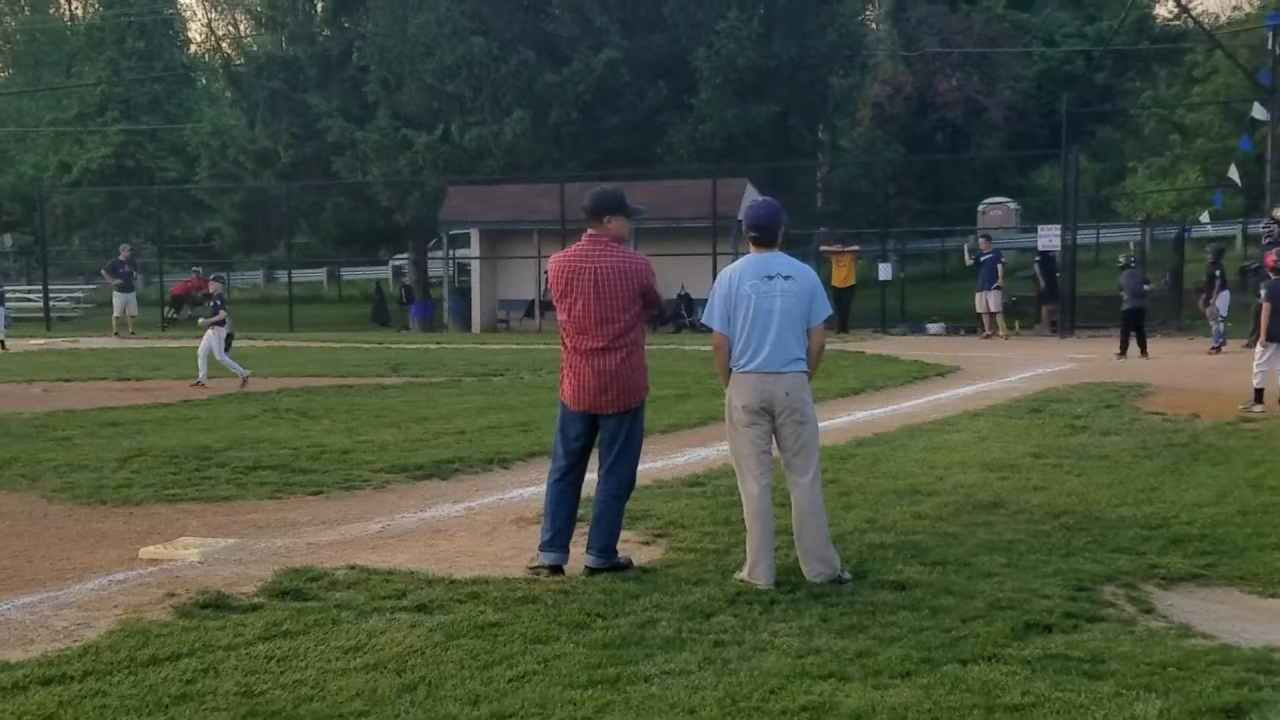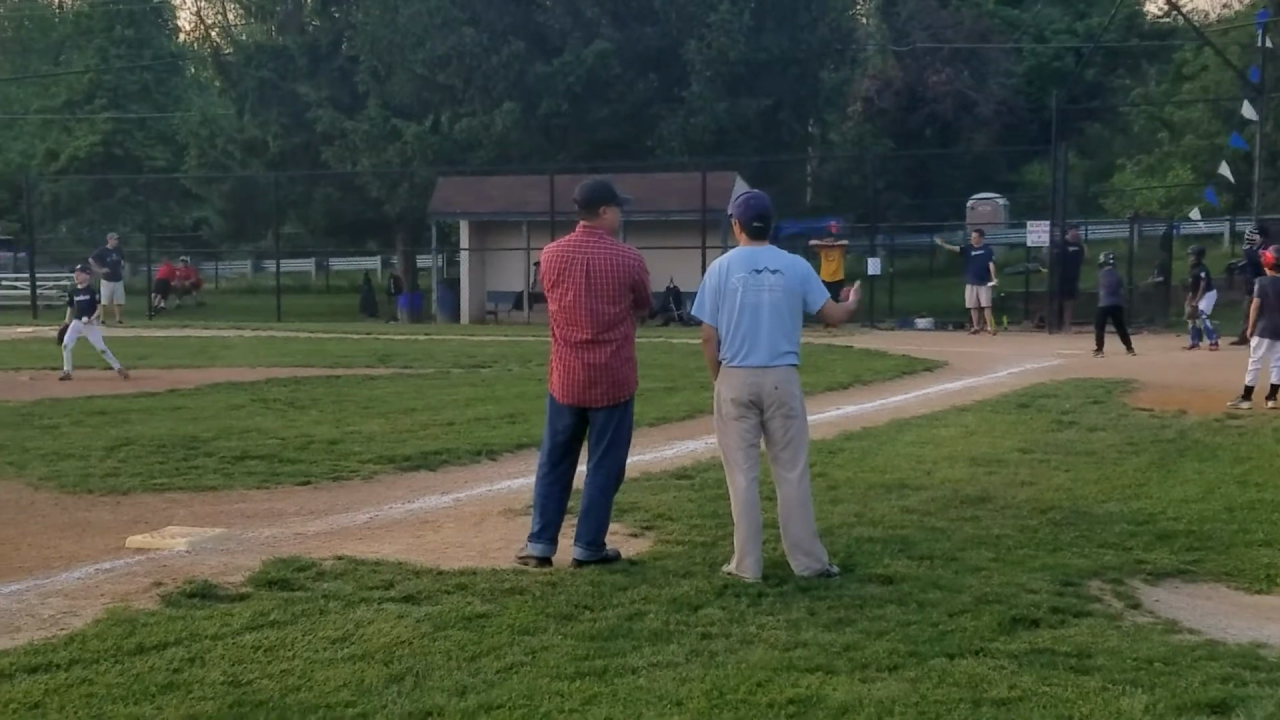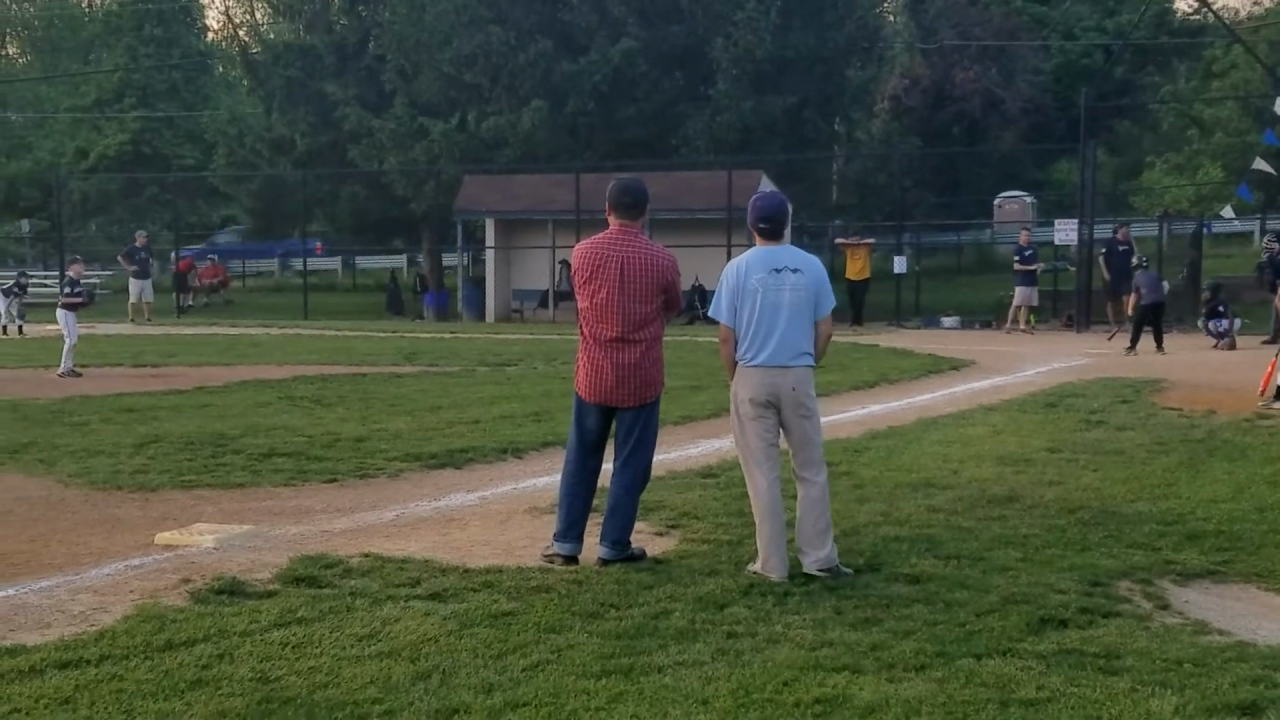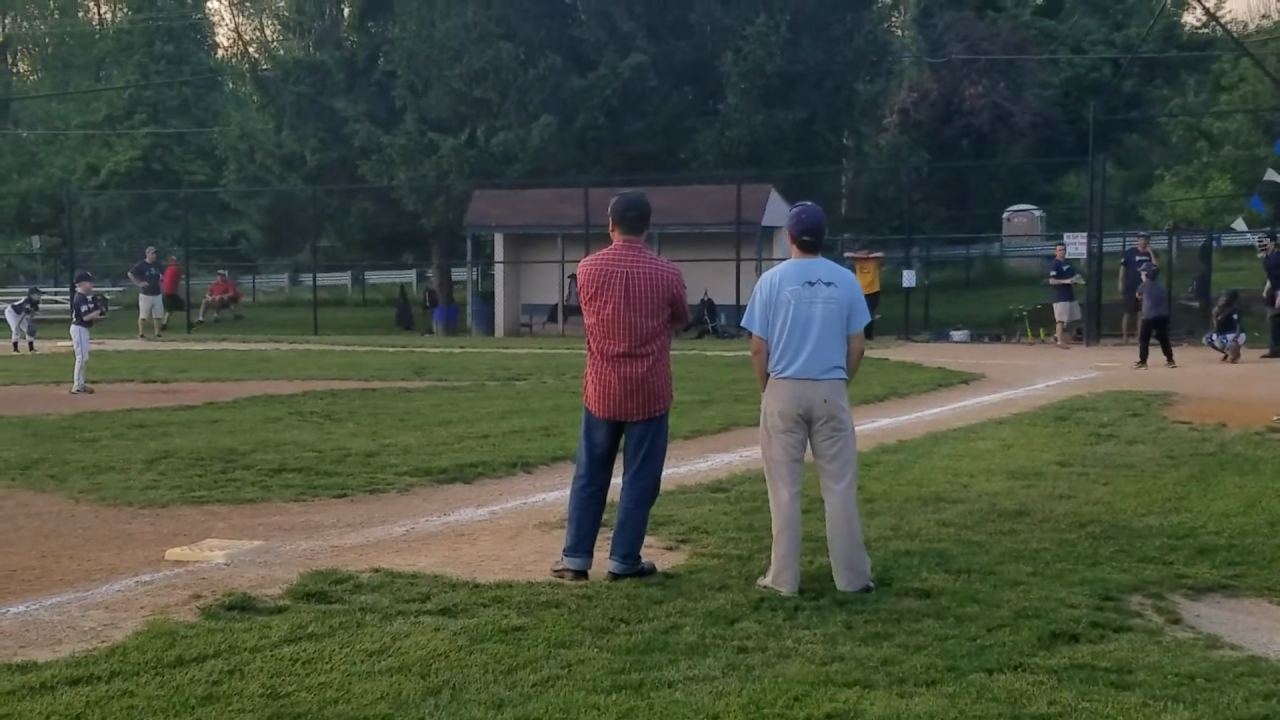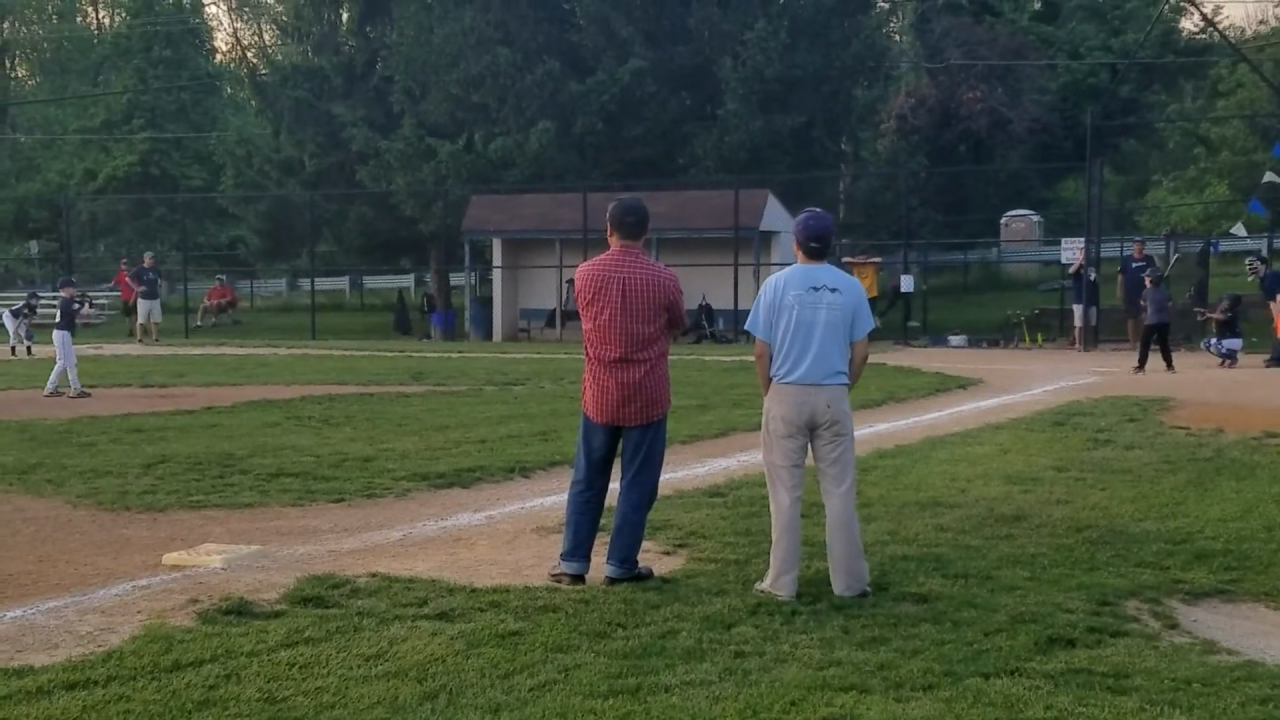
dt=1s
person 1, frame 1
left shoulder: (732, 276)
right shoulder: (804, 275)
left elbow: (720, 343)
right elbow: (817, 340)
left wrist: (730, 386)
left hip: (746, 386)
right hip: (793, 384)
left knee: (755, 481)
right knee: (805, 479)
left ankle: (759, 571)
right ankle: (820, 566)
person 1, frame 2
left shoulder: (721, 268)
right shoulder: (795, 266)
left elbow: (709, 336)
right elbow: (834, 315)
left wrist: (718, 378)
right wrist: (850, 304)
left hip: (736, 379)
right hip: (782, 379)
left knee: (743, 475)
right knee: (793, 473)
left ankle: (748, 564)
right ankle: (807, 560)
person 1, frame 3
left shoulder: (738, 268)
right shoulder: (812, 266)
left elbow: (726, 336)
right elbow: (825, 330)
left wrist: (734, 379)
left hip: (752, 379)
right hip: (799, 379)
left knee: (763, 474)
right knee: (811, 471)
left ankle: (772, 563)
right ankle: (819, 558)
person 1, frame 4
left shoulder: (772, 280)
right shoulder: (846, 280)
left elbow: (758, 347)
right elbow: (857, 346)
left wrist: (767, 389)
left hip: (784, 392)
right hip: (830, 392)
left knee: (785, 488)
right knee: (839, 487)
left ankle: (784, 577)
right ankle: (851, 576)
person 1, frame 5
left shoulder: (777, 284)
right shoulder: (850, 287)
left elbow: (762, 351)
right elbow: (861, 352)
left wrist: (769, 393)
left hip: (786, 396)
right hip: (833, 398)
left knee: (786, 493)
right knee: (840, 492)
left ankle: (782, 582)
right ankle: (849, 581)
person 2, frame 1
left shoulder: (558, 263)
right shoulder: (635, 264)
right elbow: (654, 307)
left hip: (577, 383)
right hip: (623, 383)
left knee: (564, 469)
right knee: (615, 473)
left ankle: (551, 554)
right ankle: (600, 556)
person 2, frame 2
left shoulder: (551, 255)
right shoulder: (629, 258)
right elbow: (643, 309)
left hip: (566, 375)
right hip: (613, 376)
left knee: (554, 462)
right knee: (605, 465)
left ankle: (540, 545)
right ankle: (588, 548)
person 2, frame 3
left shoulder: (582, 253)
right shoulder: (662, 260)
right elbow: (673, 310)
left hip: (593, 373)
right hip: (640, 376)
left knee: (580, 461)
right knee: (631, 464)
left ankle: (565, 543)
right ankle: (613, 546)
person 2, frame 4
left shoulder: (587, 269)
right shoulder: (667, 273)
right elbow: (681, 322)
left hip: (601, 389)
right hip: (649, 391)
left knee: (589, 476)
right knee: (640, 479)
left ankle: (575, 558)
right ankle: (623, 561)
person 2, frame 5
left shoulder: (585, 274)
right shoulder: (664, 279)
right elbow: (678, 327)
left hip: (599, 394)
right hip: (647, 396)
left knee: (587, 481)
right knee: (637, 485)
left ankle: (572, 563)
right ankle: (620, 566)
